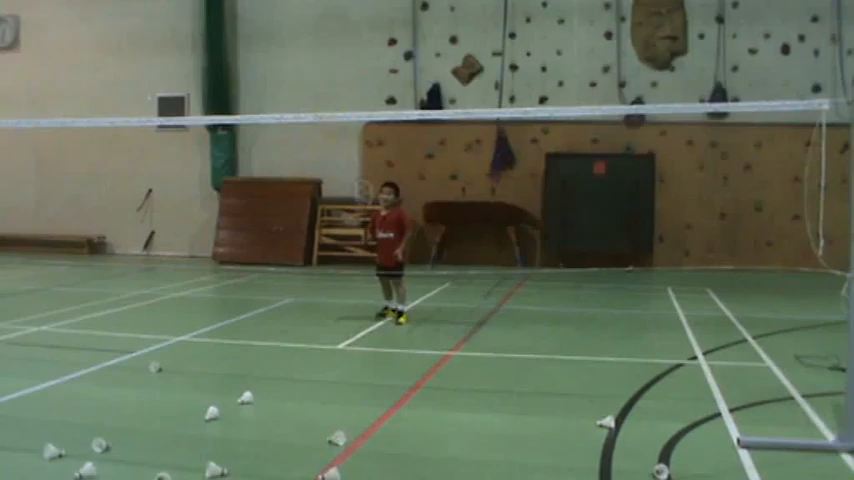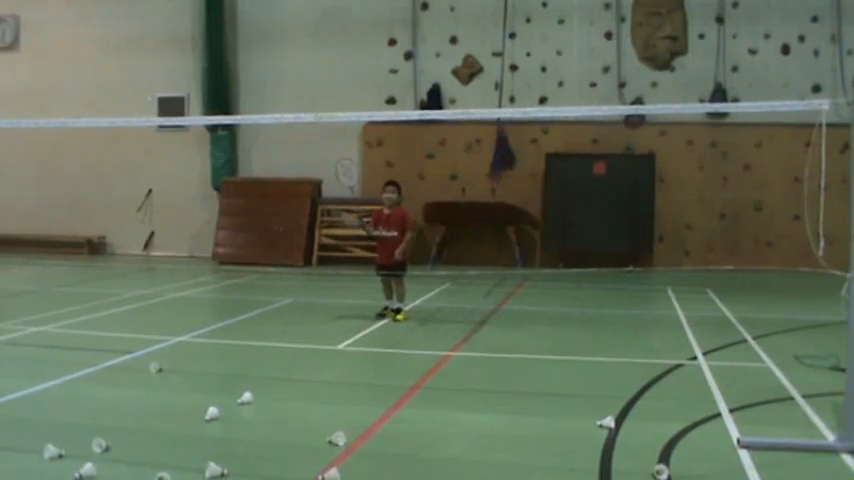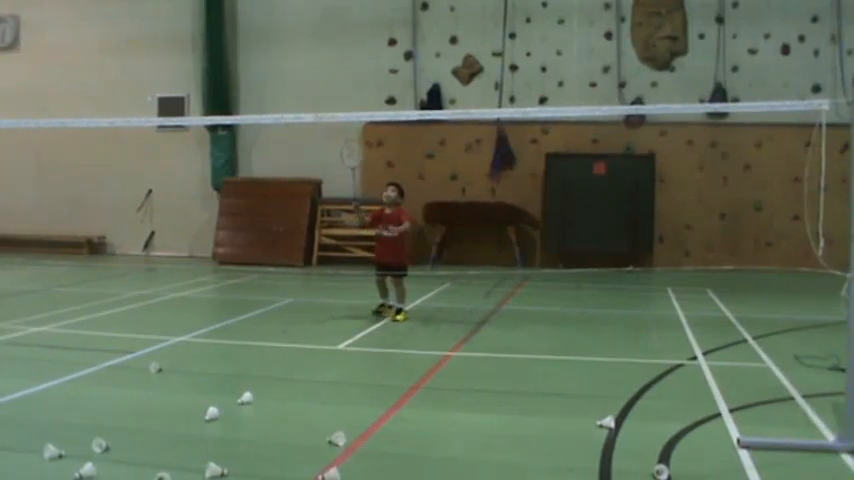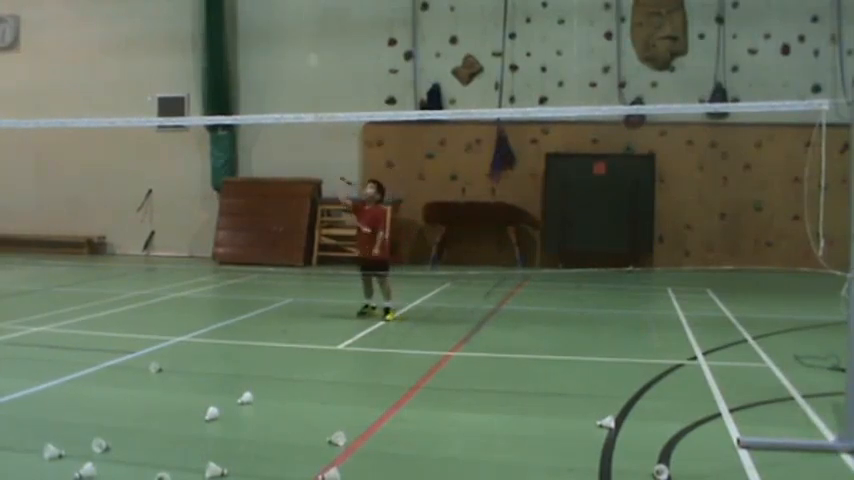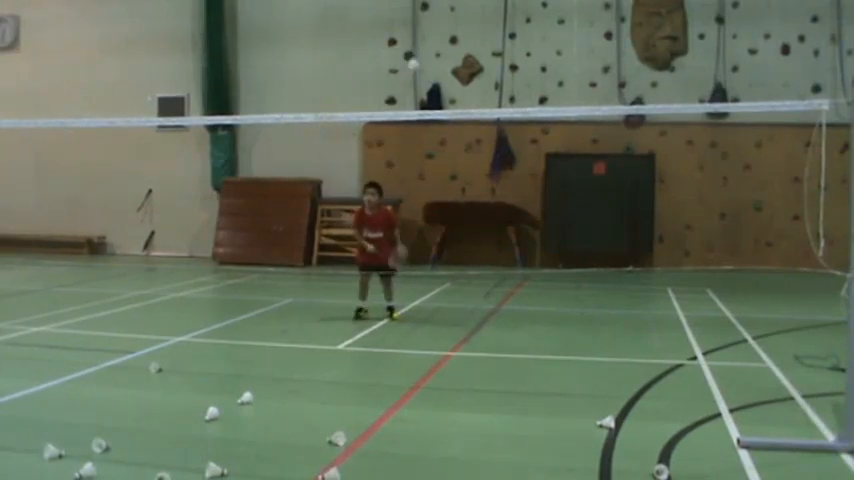
dt=0.7s
person 1, frame 1
left shoulder: (400, 214)
right shoulder: (376, 215)
left elbow: (408, 232)
right elbow: (373, 234)
left wrist: (401, 249)
right wrist: (368, 238)
left hip: (395, 256)
right hip: (381, 256)
left knee: (397, 282)
right knee: (383, 281)
left ankle: (401, 310)
right ankle: (390, 307)
person 1, frame 2
left shoulder: (403, 213)
right shoulder: (378, 214)
left elbow: (409, 232)
right elbow: (372, 231)
left wrist: (401, 249)
right wrist: (367, 229)
left hip: (397, 255)
right hip: (382, 255)
left knee: (398, 281)
right knee: (385, 281)
left ankle: (400, 308)
right ankle: (390, 306)
person 1, frame 3
left shoulder: (401, 212)
right shoulder: (380, 213)
left elbow: (407, 226)
right elbow: (366, 222)
left wrist: (397, 229)
right wrist: (359, 212)
left hip: (398, 256)
right hip: (382, 255)
left knee: (397, 281)
right knee: (379, 280)
left ankle: (400, 308)
right ankle: (386, 304)
person 1, frame 4
left shoulder: (380, 211)
right shoulder: (361, 207)
left elbow: (381, 231)
right elbow: (346, 202)
left wrist: (377, 247)
left hip: (378, 253)
right hip: (364, 252)
left knee: (382, 279)
right knee: (366, 278)
left ankle: (388, 308)
right ankle: (369, 305)
person 1, frame 5
left shoulder: (386, 213)
right shoulder: (360, 213)
left elbow: (395, 230)
right elbow: (357, 232)
left wrist: (397, 247)
right wrist: (366, 244)
left hip: (384, 254)
right hip: (366, 254)
left knee: (387, 281)
right knee: (363, 279)
left ankle: (390, 307)
right ankle: (362, 307)
